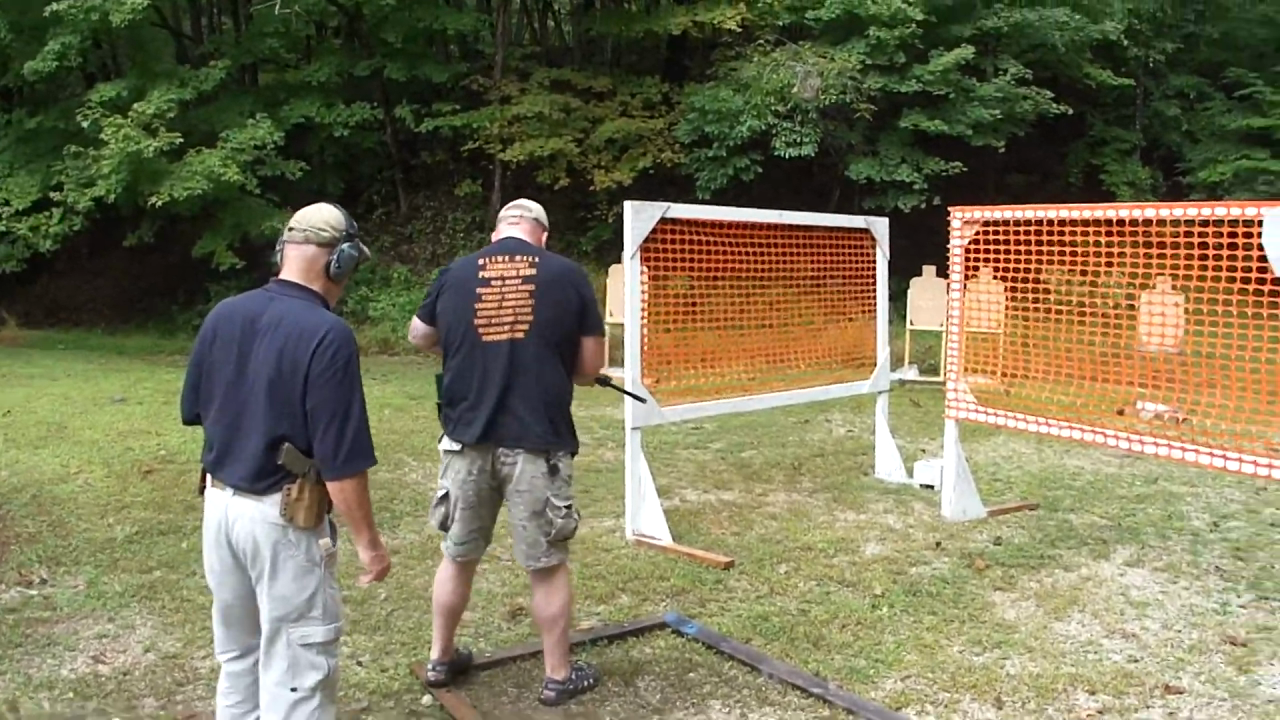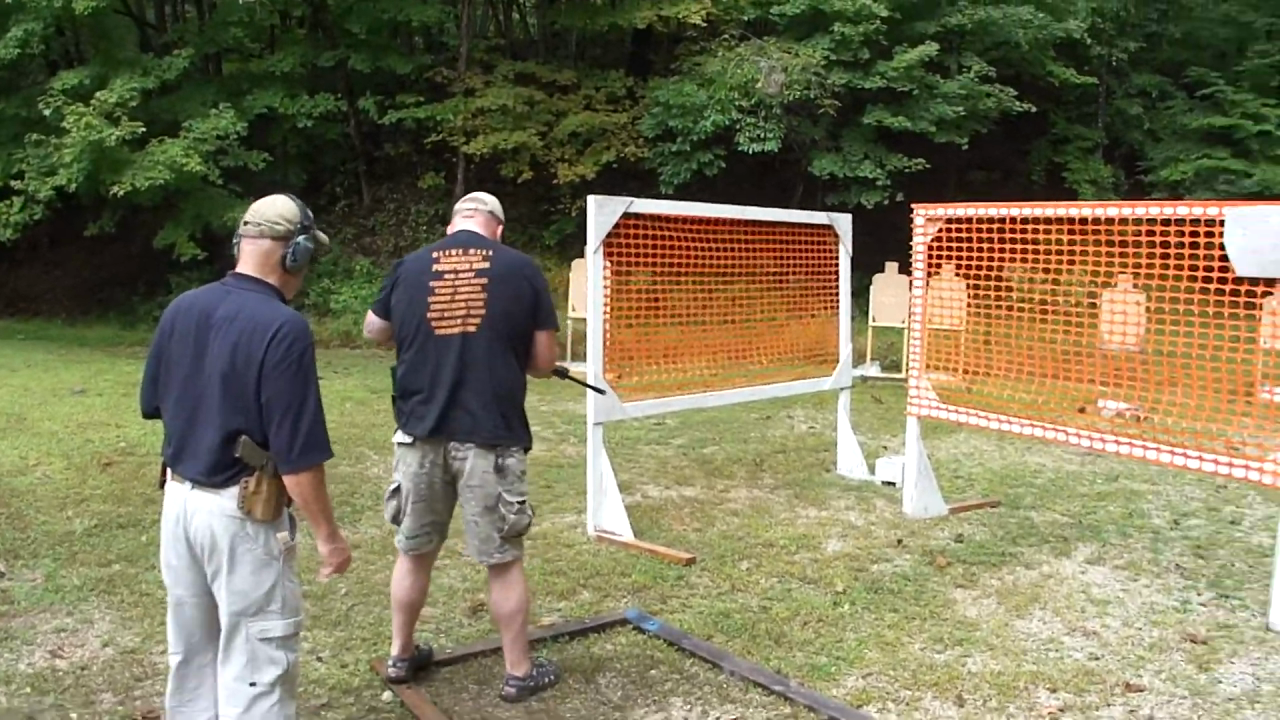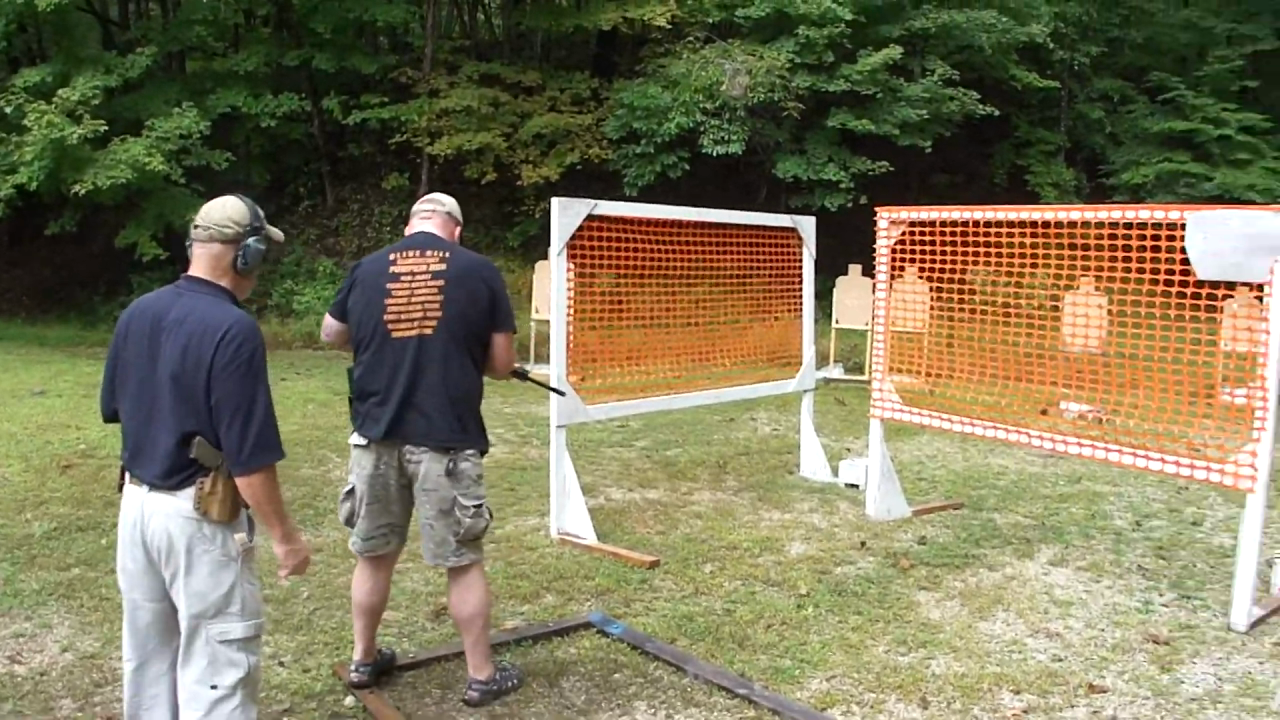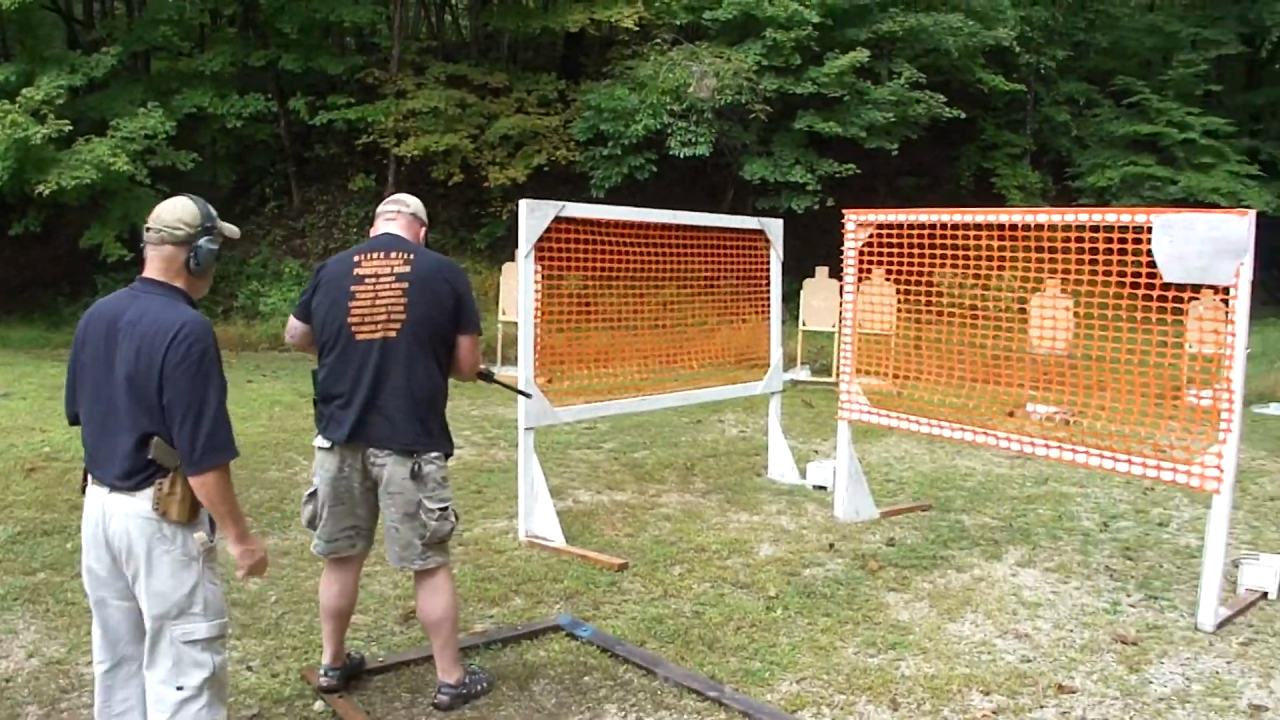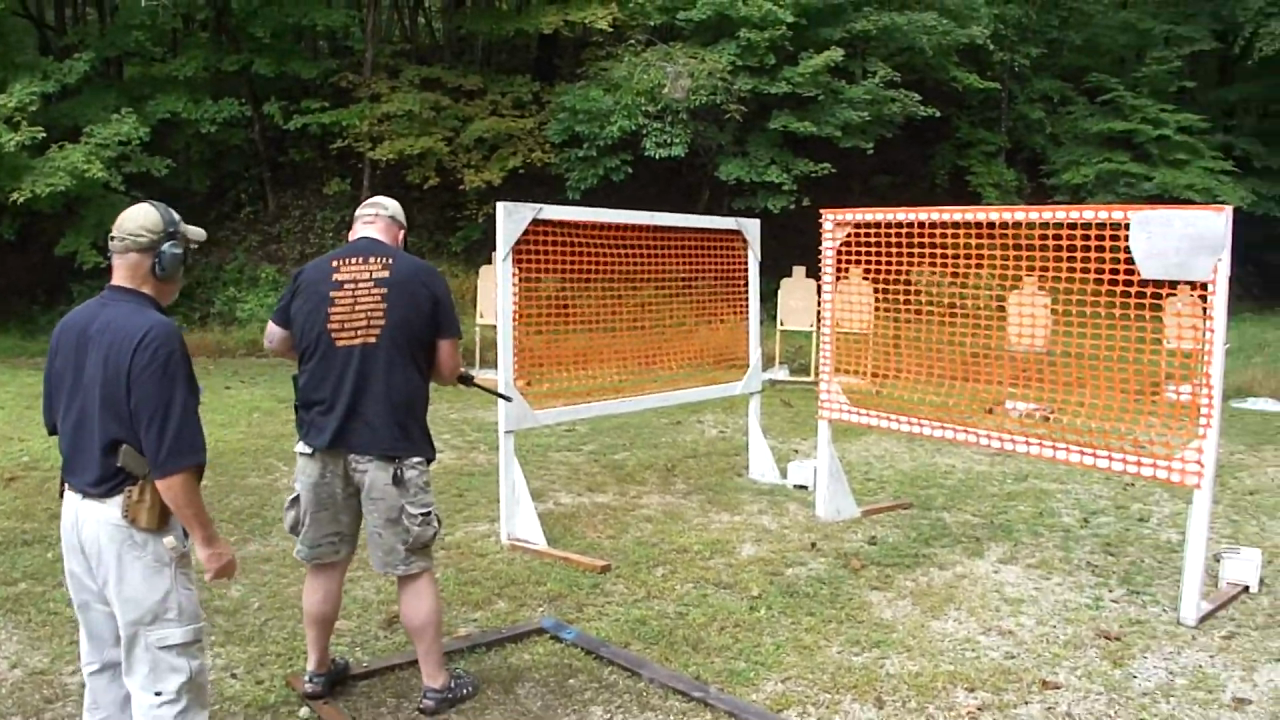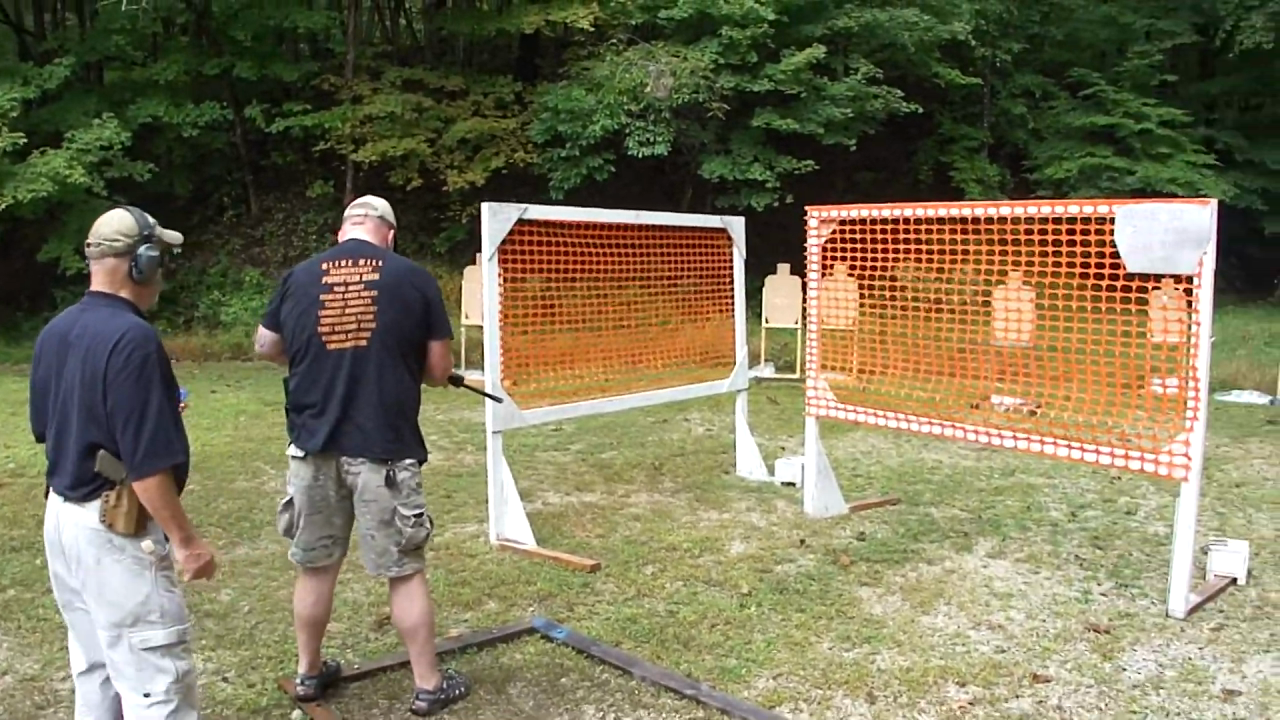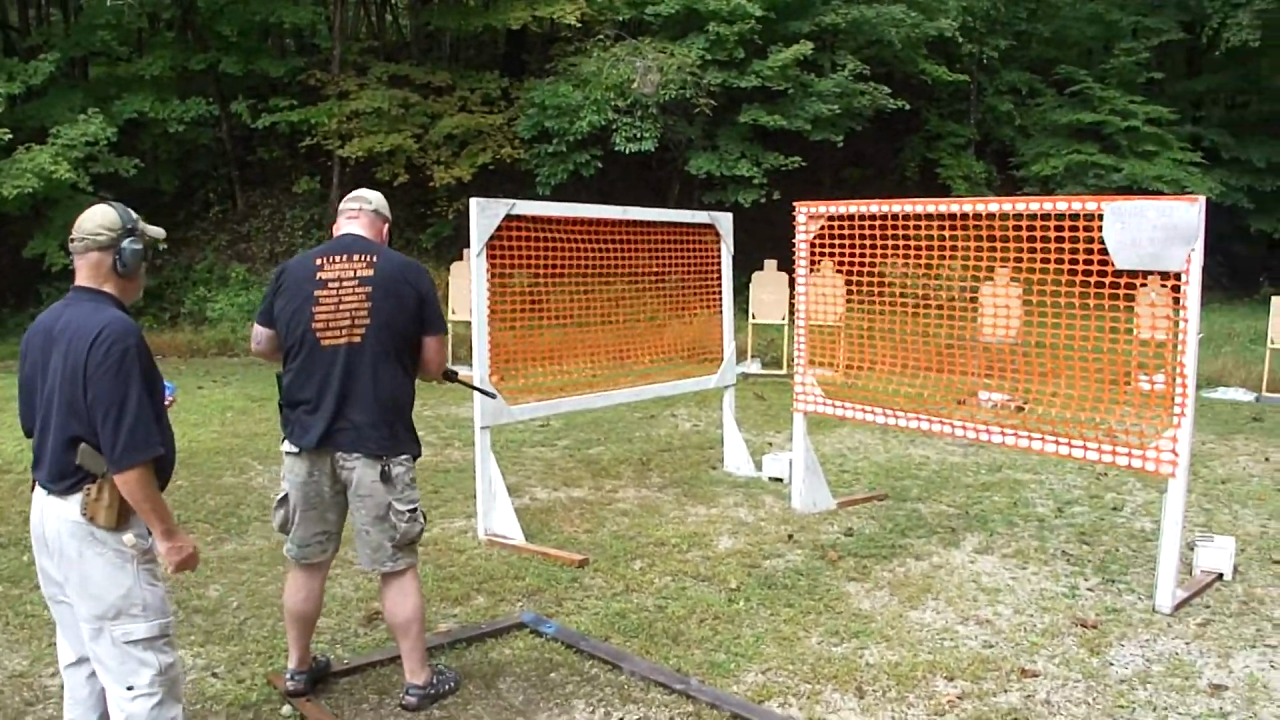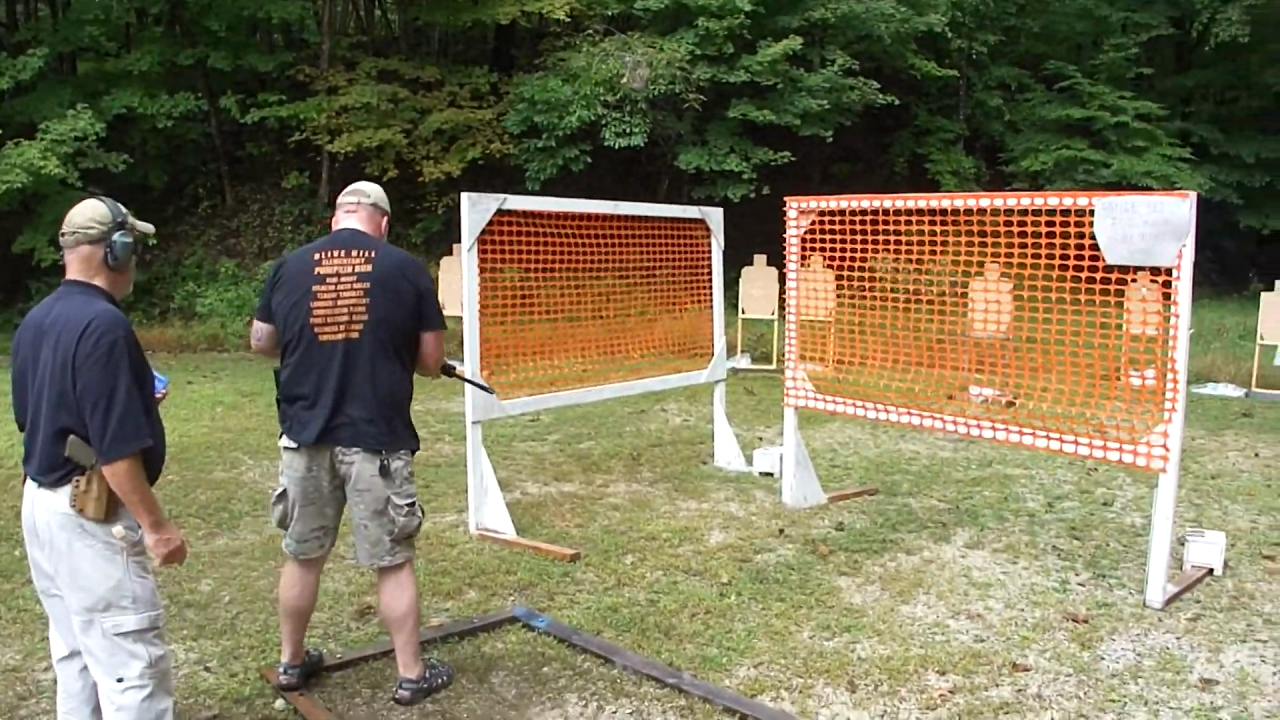
dt=0.1s
person 1, frame 1
left shoulder: (224, 315)
right shoulder: (327, 335)
left elbow: (194, 410)
right elbow: (341, 461)
right wrist: (368, 541)
left hip: (220, 504)
right hip: (282, 518)
left knee: (237, 651)
right knee: (298, 667)
person 1, frame 2
left shoulder: (182, 309)
right shoulder: (283, 328)
left elbow: (153, 403)
right elbow: (298, 454)
right wrist: (327, 534)
left hip: (179, 498)
right hip: (241, 512)
left knee: (192, 647)
right knee: (257, 662)
person 1, frame 3
left shoulder: (137, 313)
right shoulder: (233, 330)
left elbow: (115, 408)
right elbow: (250, 456)
right wrist: (284, 535)
left hip: (137, 502)
right hip: (199, 515)
left knee: (148, 652)
right knee: (219, 668)
person 1, frame 4
left shoulder: (96, 315)
right shoulder: (186, 330)
left elbow: (79, 411)
right elbow: (204, 455)
right wrist: (238, 535)
left hip: (100, 504)
right hip: (160, 516)
left knee: (117, 654)
right knee: (185, 668)
person 1, frame 5
left shoulder: (71, 325)
right shoulder: (154, 335)
right elbow: (171, 461)
right wrist: (207, 538)
left hip: (78, 512)
right hip: (134, 523)
left knee: (104, 663)
right knee: (168, 675)
person 1, frame 6
left shoulder: (54, 332)
right shoulder: (131, 338)
right elbow: (148, 463)
right wrist: (186, 540)
left hip: (62, 515)
right hip: (116, 527)
left knee: (94, 665)
right knee: (156, 678)
person 1, frame 7
left shoulder: (42, 326)
right shoulder: (113, 331)
right elbow: (128, 457)
right wrist: (167, 533)
left hip: (50, 510)
right hip: (101, 521)
left knee: (82, 659)
right knee: (141, 670)
person 1, frame 8
left shoulder: (34, 321)
right shoulder: (103, 323)
right elbow: (117, 448)
right wrist: (155, 525)
left hip: (42, 502)
right hip: (91, 513)
left knee: (75, 653)
right knee: (132, 662)
person 2, frame 1
left shoulder: (455, 274)
right shoulder: (569, 275)
left elbow: (419, 338)
right elbow: (590, 369)
left hip: (466, 438)
right hip: (539, 442)
left knee: (458, 554)
right knee: (549, 563)
left ankle: (441, 658)
right ankle: (559, 675)
person 2, frame 2
left shoulder: (409, 267)
right shoulder: (523, 269)
left elbow: (374, 332)
right elbow: (544, 362)
left hip: (420, 432)
right hip: (492, 436)
left knee: (414, 548)
right knee: (504, 559)
left ankle: (401, 654)
right ankle: (519, 672)
person 2, frame 3
left shoulder: (366, 268)
right shoulder: (480, 272)
left elbow: (331, 335)
right elbow: (502, 365)
left hip: (376, 435)
right hip: (447, 439)
left knee: (375, 553)
right knee: (463, 560)
left ankle: (364, 659)
right ankle: (482, 675)
person 2, frame 4
left shoulder: (331, 270)
right shoulder: (445, 273)
left elbow: (295, 337)
right elbow: (467, 367)
left hip: (341, 437)
right hip: (411, 442)
left knee: (340, 556)
right knee: (430, 563)
left ankle: (332, 663)
right ankle: (452, 680)
person 2, frame 5
left shoulder: (309, 274)
right shoulder: (424, 276)
left elbow: (274, 343)
right elbow: (447, 370)
left hip: (322, 443)
right hip: (393, 447)
left knee: (323, 561)
right knee: (413, 568)
left ankle: (317, 669)
person 2, frame 6
left shoulder: (298, 276)
right shoulder: (414, 278)
left elbow: (265, 347)
right elbow: (438, 372)
left hip: (314, 446)
right hip: (385, 449)
left knee: (315, 564)
right knee: (405, 570)
left ankle: (309, 672)
person 2, frame 7
left shoulder: (291, 270)
right shoulder: (409, 273)
left elbow: (261, 346)
right elbow: (433, 367)
left hip: (307, 440)
right hip: (379, 444)
left knee: (306, 561)
right knee: (397, 566)
left ankle: (298, 667)
right ankle: (419, 681)
person 2, frame 8
left shoulder: (288, 265)
right shoulder: (407, 269)
left elbow: (261, 342)
right elbow: (431, 362)
left hip: (306, 435)
right hip: (377, 439)
left knee: (303, 555)
right knee: (394, 561)
left ankle: (292, 661)
right ankle: (412, 675)
